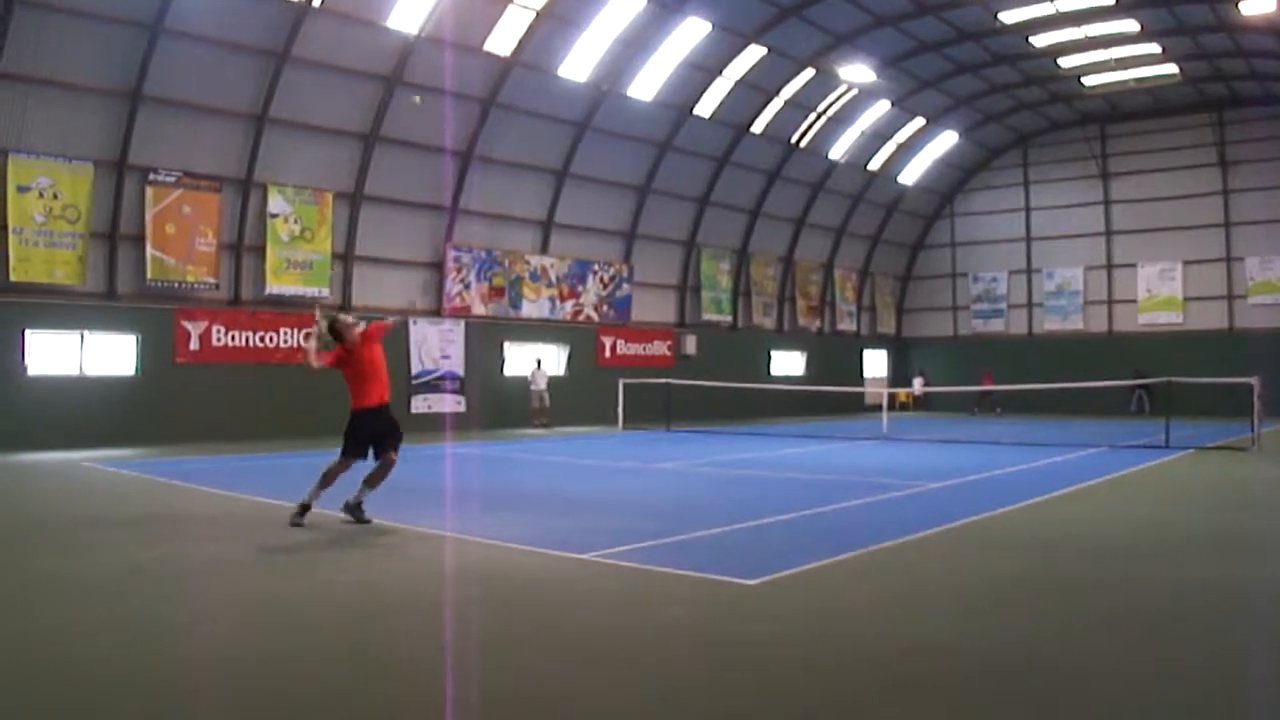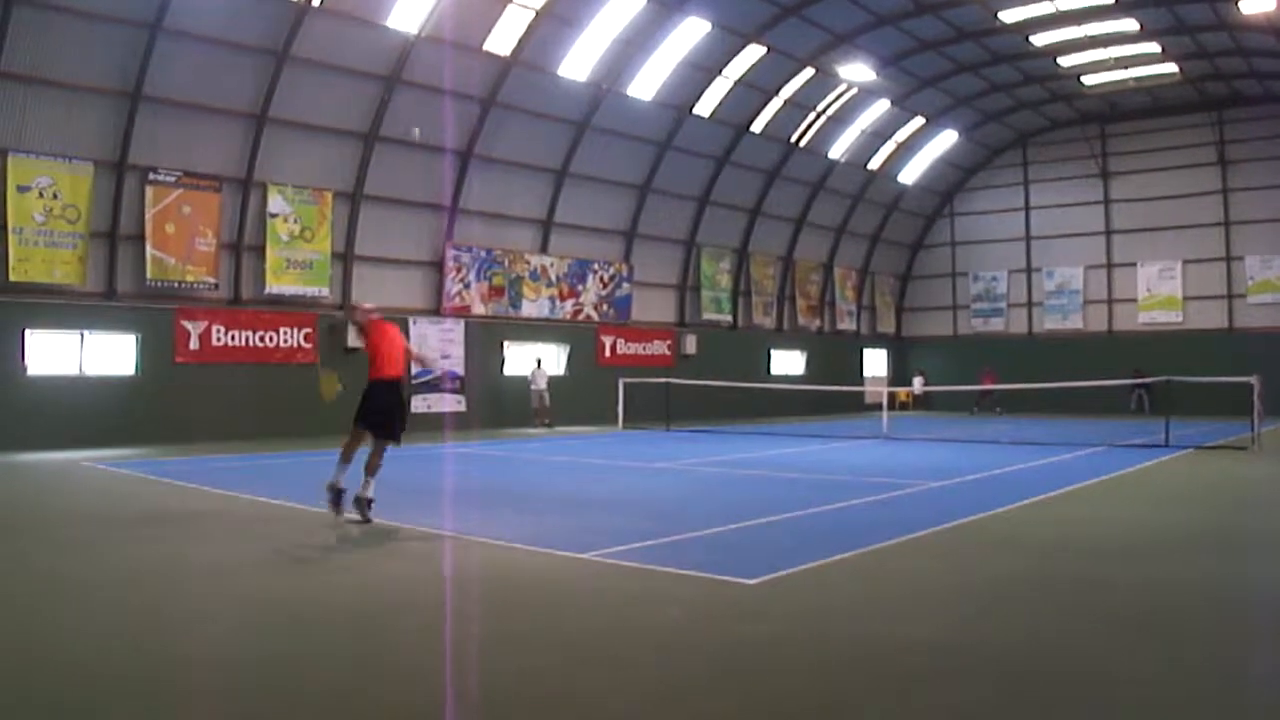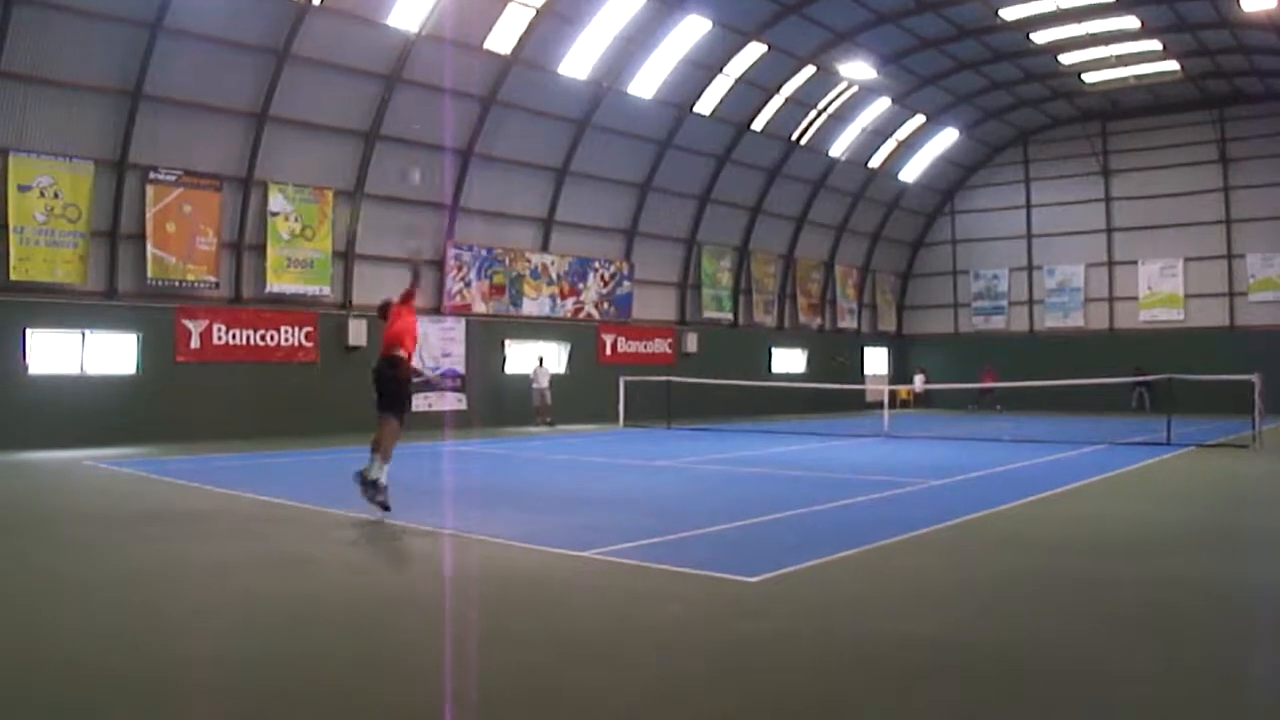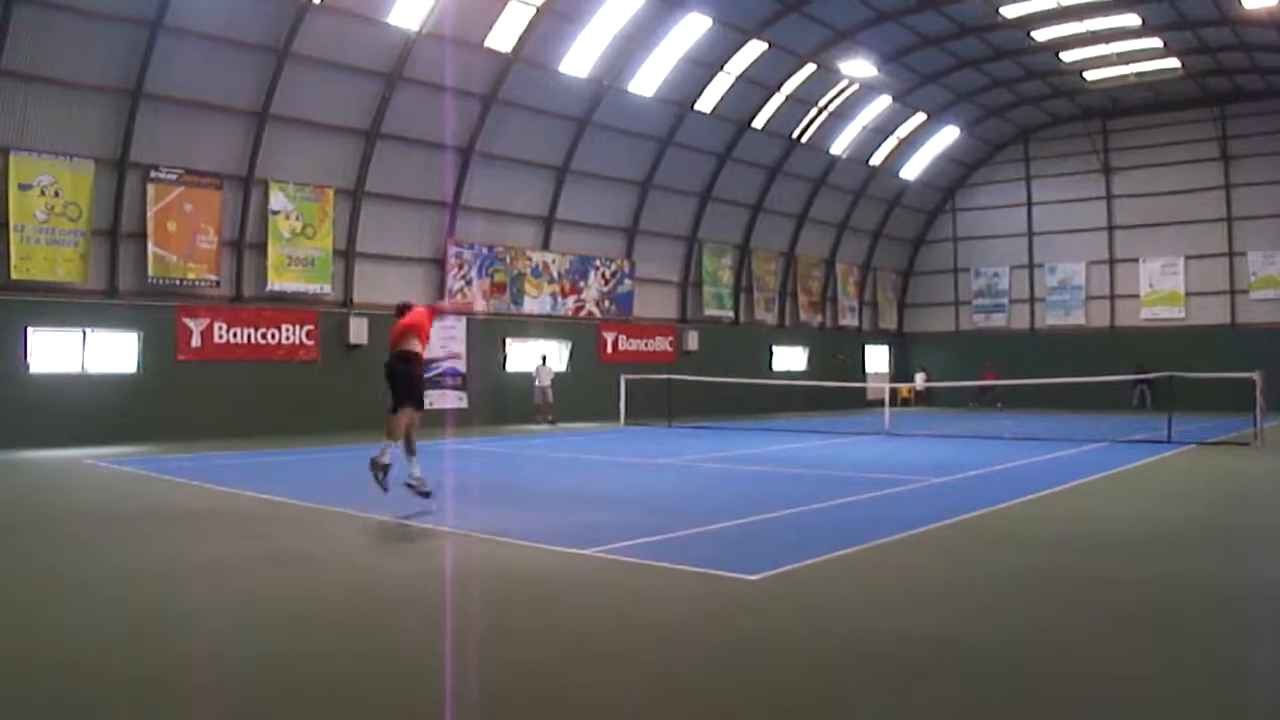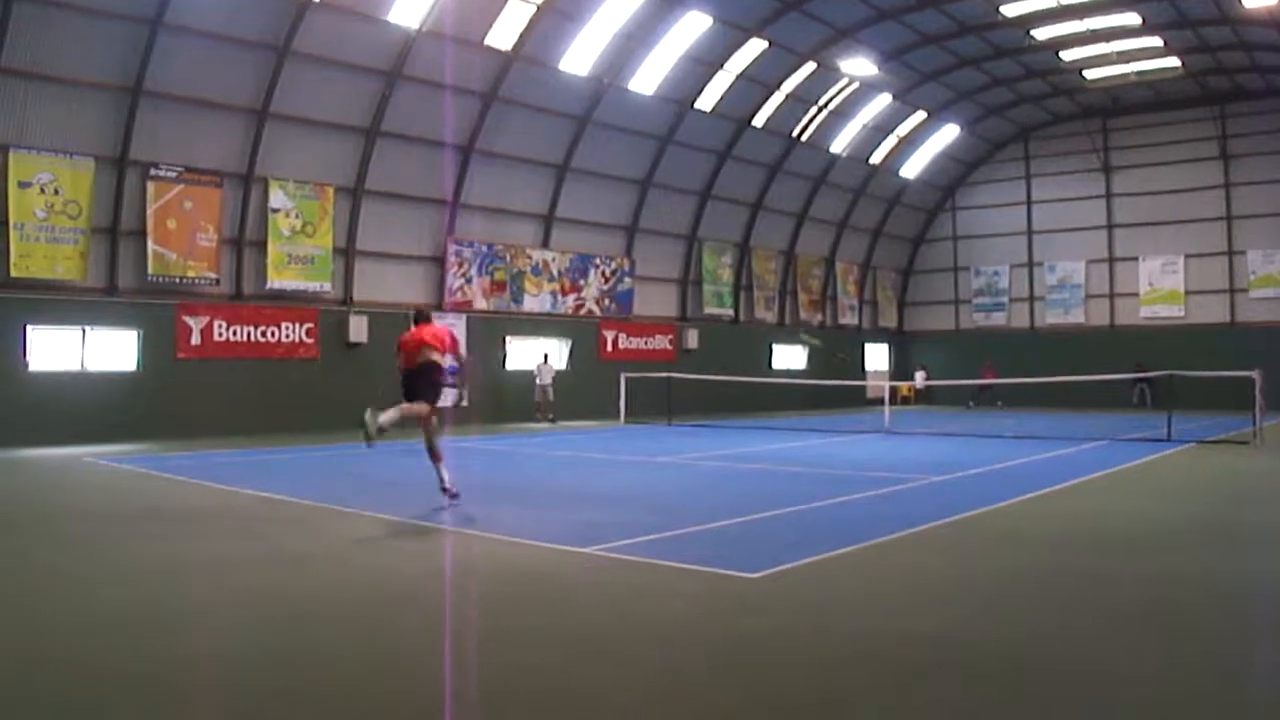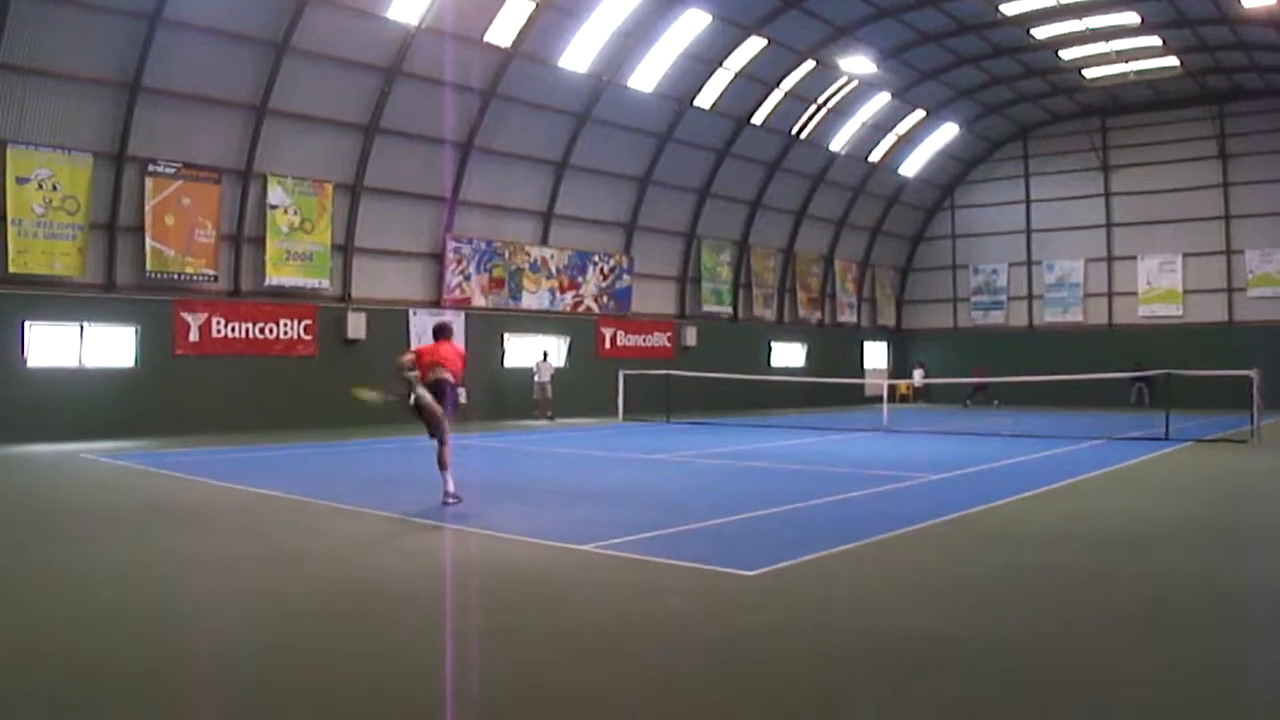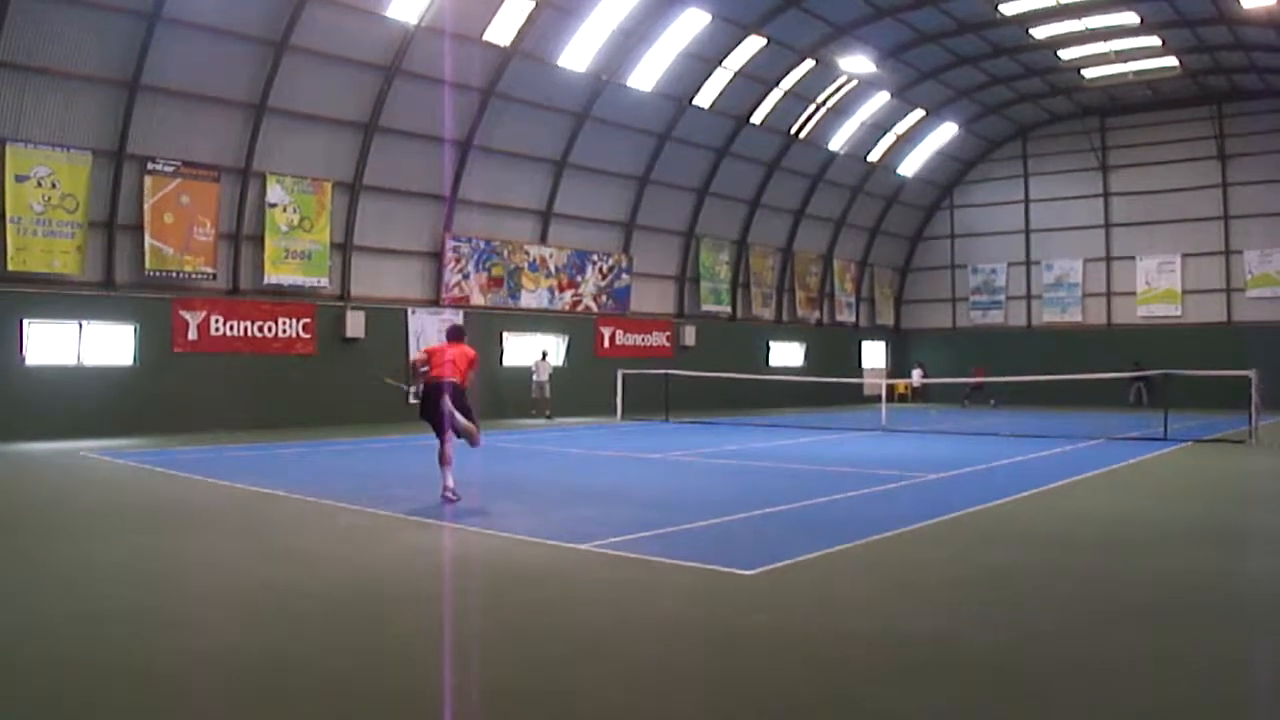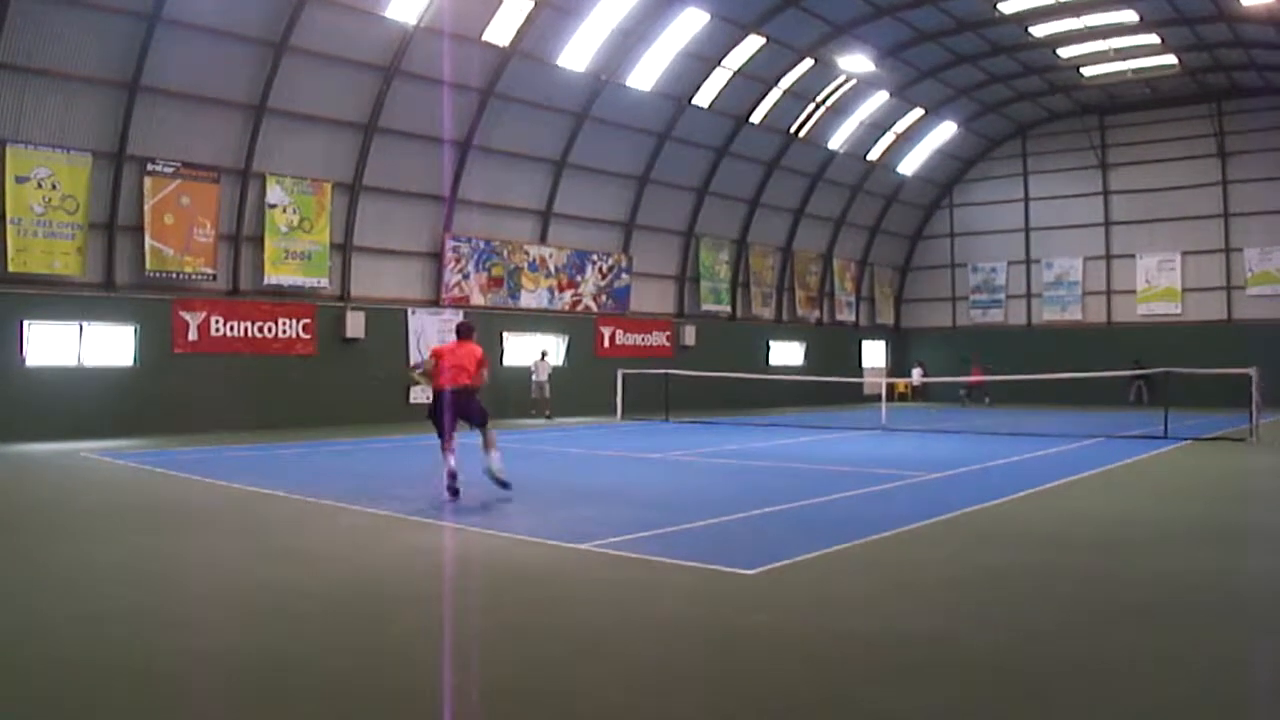
dt=0.1s
person 1, frame 1
left shoulder: (370, 336)
right shoulder: (342, 353)
left elbow: (388, 324)
right elbow: (315, 364)
right wrist: (312, 342)
left hip: (382, 408)
right hip: (362, 411)
left knee: (390, 458)
right knee: (344, 463)
left ankle: (354, 503)
right ankle: (306, 504)
person 1, frame 2
left shoulder: (390, 328)
right shoulder: (371, 326)
left elbow: (408, 352)
left hip: (394, 387)
right hip: (381, 386)
left knee: (381, 445)
right knee: (358, 435)
left ankle: (364, 496)
right ankle: (337, 484)
person 1, frame 3
left shoulder: (401, 319)
right shoulder: (403, 311)
right elbow: (414, 287)
left hip: (394, 368)
right hip: (395, 365)
left knee: (390, 422)
right knee: (391, 420)
left ankle: (373, 474)
right ankle: (373, 475)
person 1, frame 4
left shoulder: (398, 328)
right shoulder: (421, 313)
right elbow: (442, 307)
left hip: (396, 364)
right hip: (408, 364)
left knee: (410, 422)
right knee: (408, 411)
left ankle: (414, 475)
right ankle: (382, 459)
person 1, frame 5
left shoulder: (406, 338)
right shoulder: (445, 331)
left elbow: (402, 366)
right elbow: (462, 360)
right wrist: (462, 380)
left hip: (414, 375)
right hip: (431, 370)
left knee: (431, 430)
right knee: (422, 409)
left ankle: (445, 483)
right ankle: (379, 422)
person 1, frame 6
left shoulder: (422, 350)
right shoulder: (459, 351)
left elbow: (403, 363)
right elbow: (458, 378)
left wrist: (413, 376)
left hip: (427, 384)
right hip: (445, 386)
left knee: (443, 442)
left ankle: (449, 491)
person 1, frame 7
left shoulder: (433, 349)
right shoulder: (470, 353)
left elbow: (415, 361)
right elbow: (465, 381)
left wrist: (420, 377)
left hip: (429, 392)
right hip: (451, 388)
left knee: (445, 441)
right knee: (473, 438)
left ankle: (448, 488)
right ankle: (455, 415)
person 1, frame 8
left shoulder: (441, 349)
right shoulder: (479, 351)
left elbow: (426, 368)
right elbow: (483, 381)
left hip: (441, 395)
right hip: (464, 393)
left knee: (447, 439)
right knee: (486, 430)
left ankle: (451, 468)
right ankle: (493, 467)
